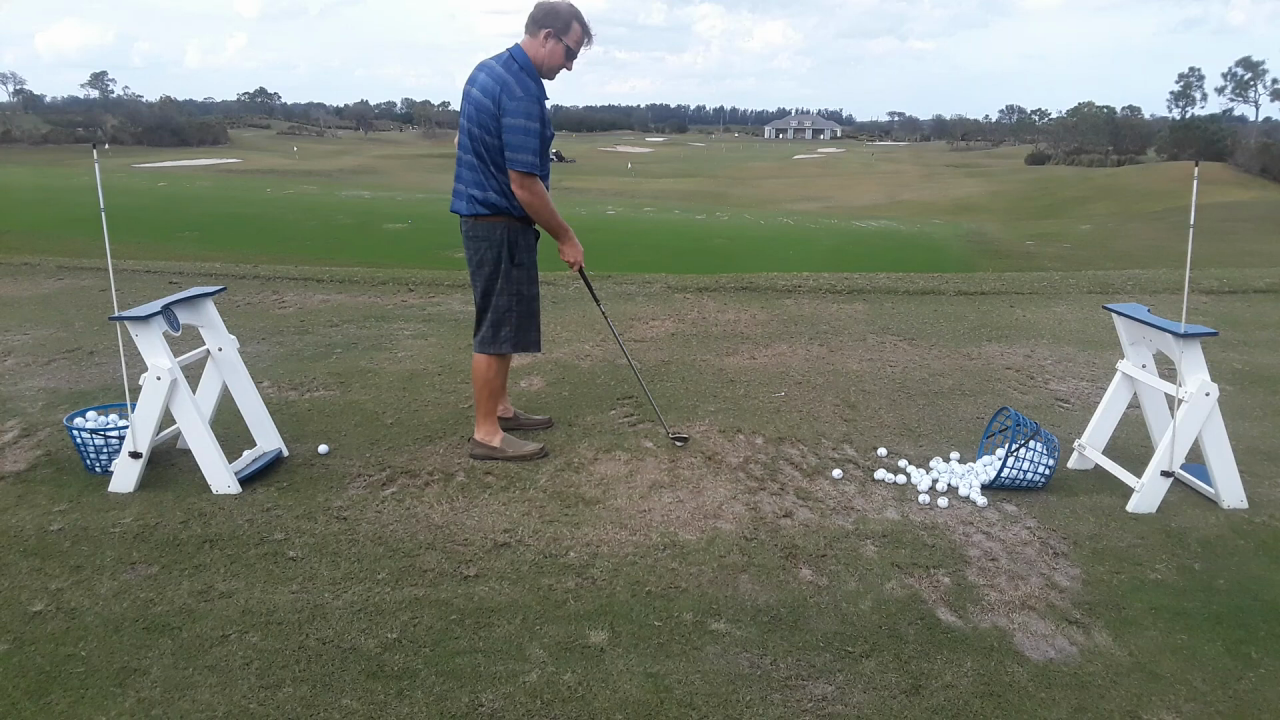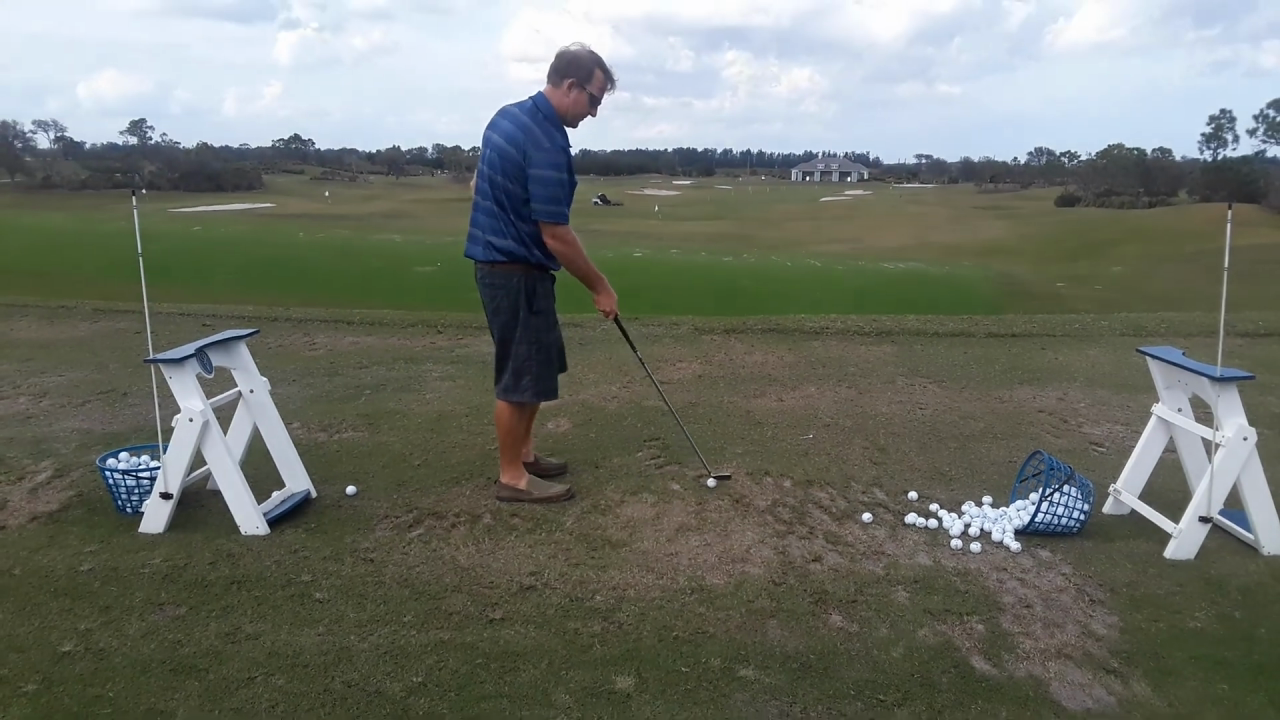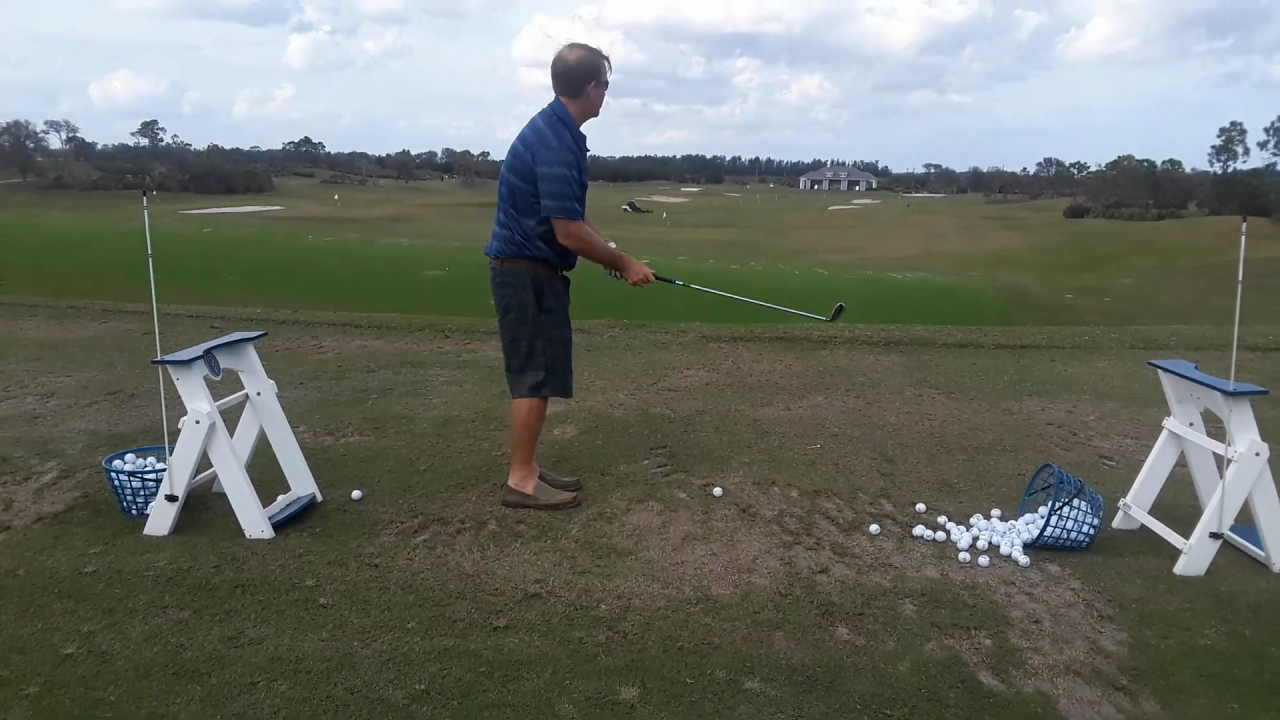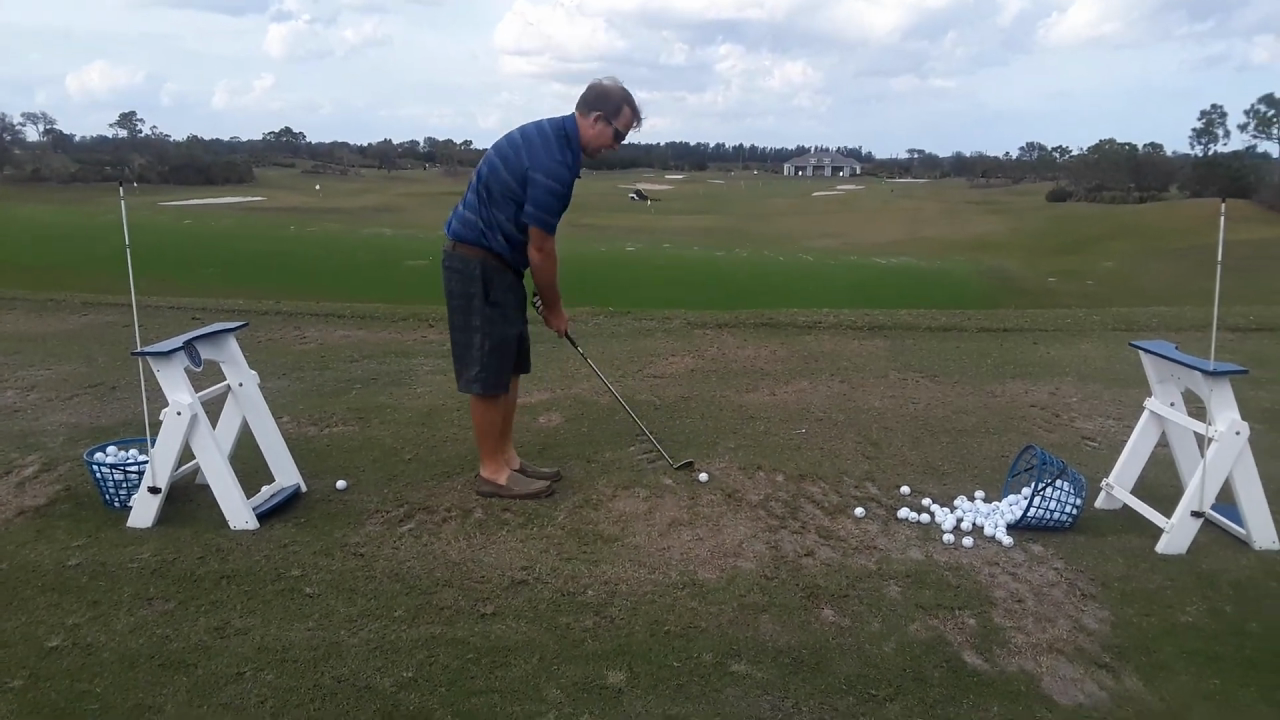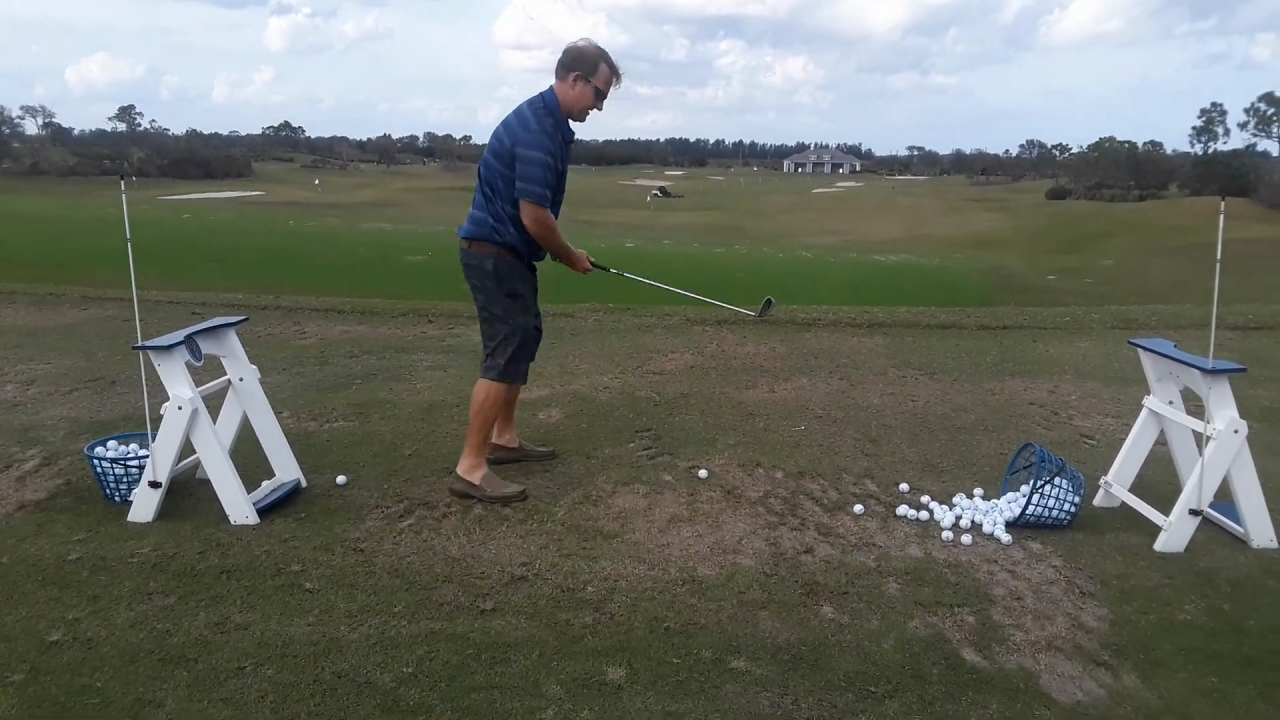
dt=1s
person 1, frame 1
left shoulder: (489, 69)
right shoulder: (521, 91)
left elbow: (476, 146)
right elbow: (524, 184)
right wrist: (566, 238)
left hip: (484, 213)
right hip: (500, 223)
left knee: (502, 323)
right knee: (497, 328)
left ankle: (499, 408)
right ankle: (486, 433)
person 1, frame 2
left shoulder: (508, 115)
right shoulder: (547, 142)
left elbow: (478, 185)
right elbow: (557, 237)
right wrist: (600, 287)
left hip: (501, 261)
right hip: (516, 272)
left knee: (539, 364)
right knee: (522, 374)
left ankle: (521, 452)
right ankle: (512, 476)
person 1, frame 3
left shoulder: (555, 130)
right shoulder: (554, 143)
left elbow: (570, 215)
right elbow: (569, 233)
left wrist: (609, 251)
right wrist: (623, 263)
left hip: (532, 271)
right hip: (526, 274)
left knee: (537, 376)
right knee: (538, 377)
left ankle: (527, 468)
right ankle: (520, 481)
person 1, frame 4
left shoulder: (549, 135)
right shoulder: (554, 159)
right elbow: (540, 248)
right wrist: (554, 308)
left hip: (488, 259)
right hip: (478, 262)
left knee: (509, 365)
right knee: (489, 369)
left ankle: (506, 457)
right ankle: (492, 471)
person 1, frame 5
left shoulder: (547, 119)
right shoulder: (538, 132)
right elbow: (535, 218)
left wrist: (562, 249)
right wrist: (570, 257)
left hip: (504, 251)
right hip: (494, 254)
left knee: (521, 346)
right knee: (504, 358)
left ankle: (503, 438)
right ankle: (470, 468)
